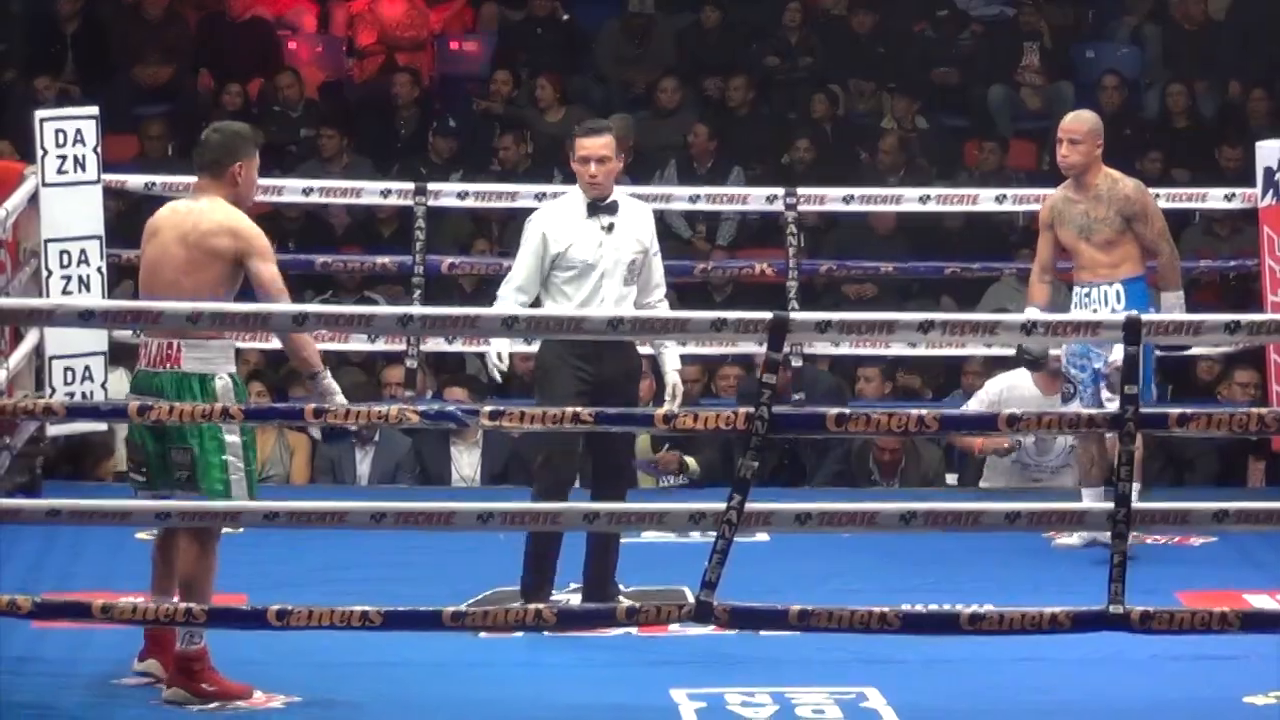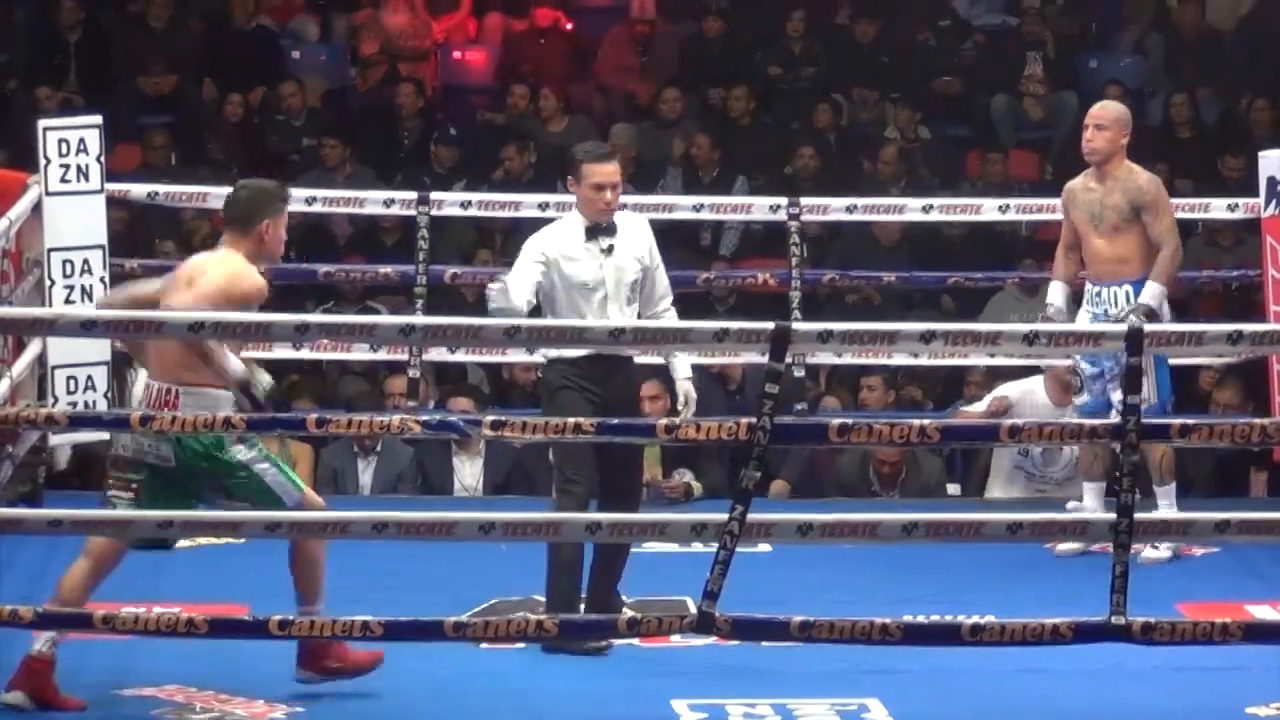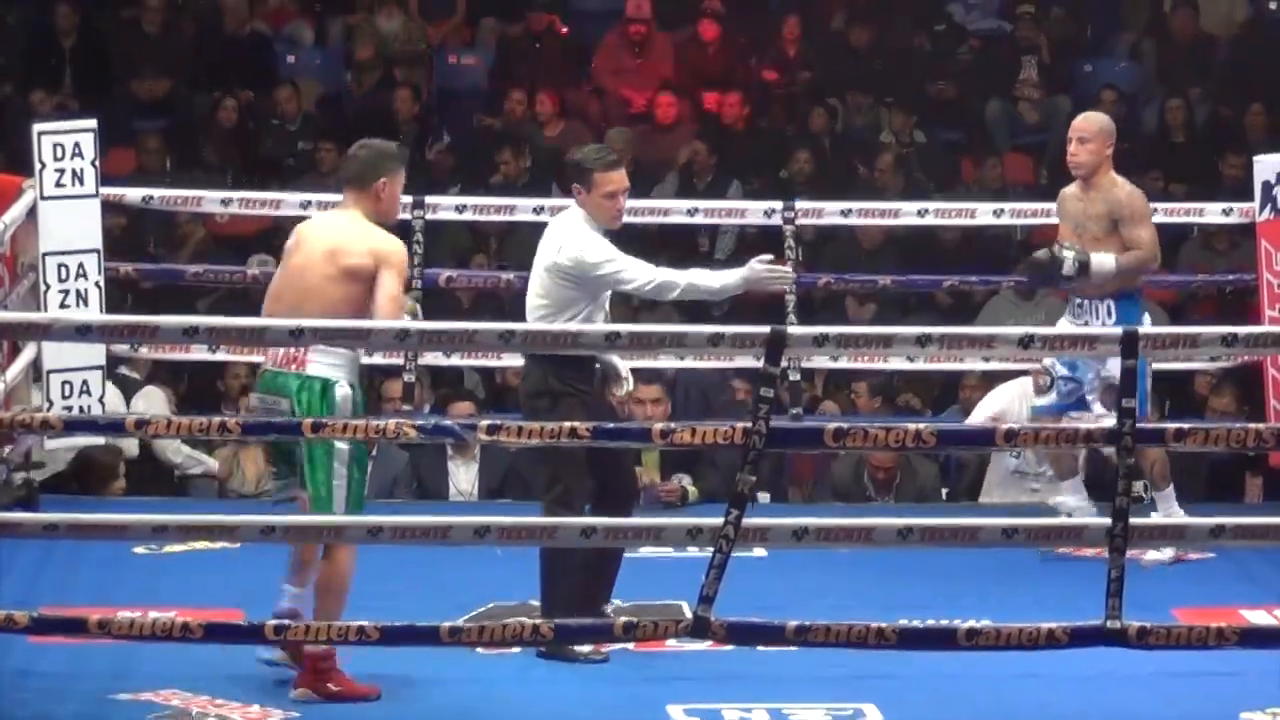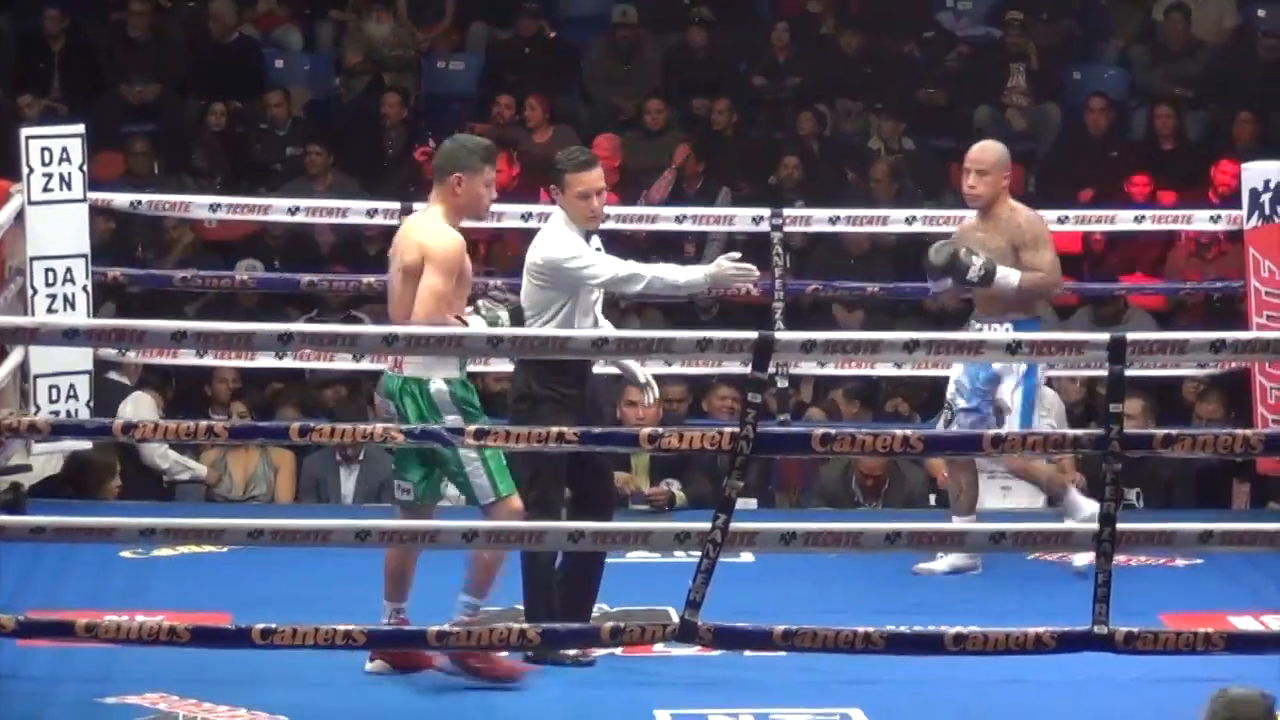
dt=0.4s
person 1, frame 1
left shoulder: (159, 220)
right shoulder: (239, 229)
right wrist: (329, 390)
left hip: (151, 373)
right hip: (203, 379)
left knee: (176, 517)
right knee: (204, 524)
left ankle: (158, 645)
right ankle: (190, 666)
person 1, frame 2
left shoulder: (191, 269)
right shoulder: (246, 282)
left elbow: (112, 308)
right elbow: (181, 315)
right wrist: (235, 366)
left hip: (148, 420)
right hip: (202, 426)
left knee: (105, 547)
right knee: (309, 514)
right ankle: (318, 650)
person 1, frame 3
left shoulder: (303, 232)
right shoulder: (385, 246)
left elbow: (269, 317)
right elbow: (386, 330)
right wrist: (411, 316)
left hip: (275, 380)
right hip: (326, 388)
left knee: (321, 511)
right knee: (339, 533)
right ankle: (317, 669)
person 1, frame 4
left shoulder: (413, 229)
right shoulder: (446, 242)
right elbow: (424, 326)
left wrist: (466, 316)
right wrist: (478, 322)
left hip: (402, 382)
right hip: (434, 386)
left knee: (412, 516)
right knee: (506, 510)
left ankle: (392, 641)
right ankle: (470, 640)
person 2, frame 1
left shoulder: (641, 218)
right shoulder: (549, 221)
left elbow: (653, 299)
right elbow: (517, 292)
left wrist: (670, 363)
right wrist: (498, 339)
left hip: (620, 358)
right hip: (565, 355)
left knee: (613, 480)
right knee: (555, 474)
left ankle: (600, 591)
right ankle: (536, 593)
person 2, frame 2
left shoulder: (637, 232)
right shoulder: (548, 243)
left elbow: (659, 309)
right elbow: (516, 305)
left wrist: (682, 373)
right wrist: (500, 300)
left hip: (621, 373)
right hip: (570, 378)
left knee: (624, 495)
right knee: (574, 493)
left ankle: (604, 602)
right ankle: (563, 620)
person 2, frame 3
left shoulder: (581, 231)
right shoulder: (578, 246)
right elbow: (657, 283)
left wrist: (609, 359)
right wrist: (739, 278)
left hip: (580, 372)
right hip: (554, 380)
left knee: (619, 488)
right knee: (569, 500)
left ankle: (587, 607)
person 2, frame 4
left shoulder: (586, 239)
right shoulder: (557, 248)
right elbow: (630, 277)
left wrist: (628, 363)
right wrist: (708, 274)
left hip: (574, 380)
right hip: (542, 386)
left knee: (596, 500)
right knee: (545, 508)
left ankle: (572, 619)
person 3, frame 1
left shoulder: (1127, 193)
right shoulder: (1055, 205)
left elbow: (1164, 253)
right elbow: (1043, 271)
left wrist: (1173, 313)
left hip: (1125, 302)
right hip: (1081, 307)
left knee: (1120, 411)
person 3, frame 2
left shoulder: (1143, 186)
right shoulder: (1074, 190)
left elbow: (1169, 247)
left wrist: (1146, 305)
right wrist: (1054, 304)
left hip: (1133, 304)
right hip: (1093, 304)
left knee: (1146, 419)
right knee: (1089, 416)
right ankle: (1091, 516)
person 3, frame 3
left shoulder: (1124, 197)
right shoulder: (1068, 197)
left elbow: (1148, 257)
left wrist: (1087, 264)
right wrist: (1048, 263)
left hip: (1117, 316)
right hip: (1078, 314)
left ankle: (1172, 520)
person 3, frame 4
left shoulder: (1025, 223)
right shoulder: (965, 229)
left elbow: (1050, 283)
right elbow: (954, 288)
left wrist: (988, 273)
right wrist: (941, 273)
right hip: (978, 340)
left knee: (1014, 455)
left ankle: (1085, 513)
right ankle: (963, 548)
